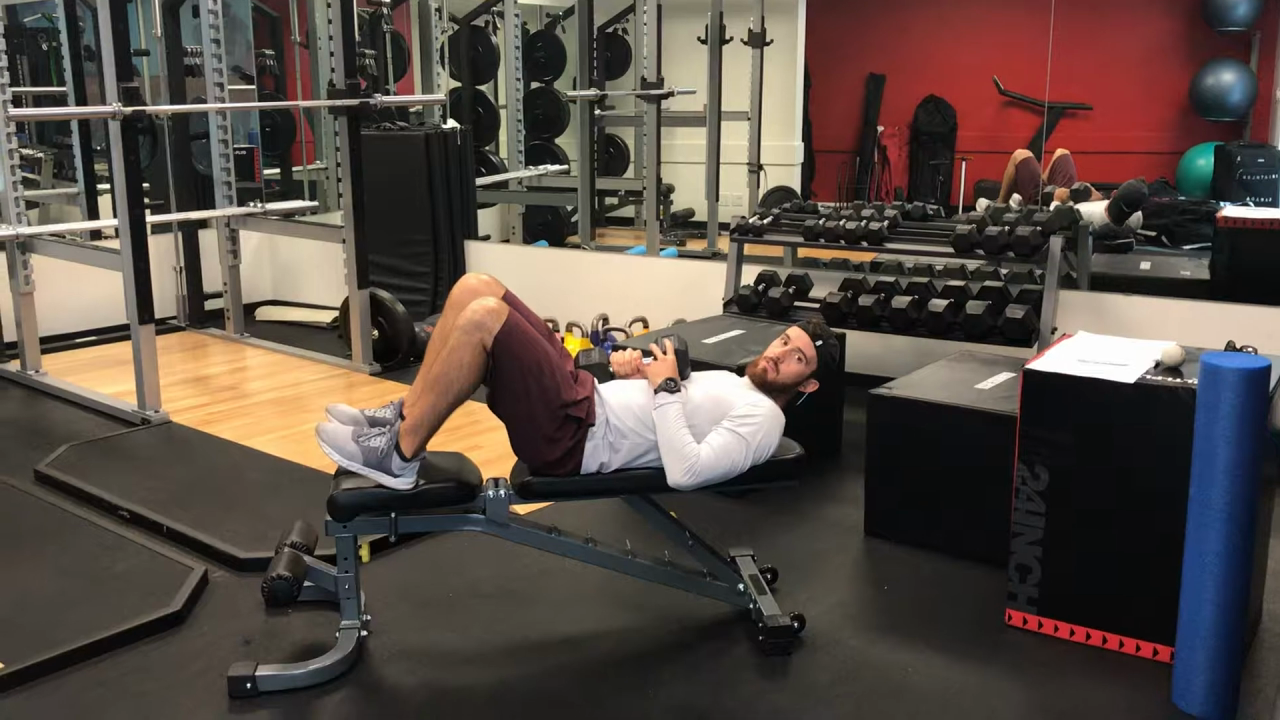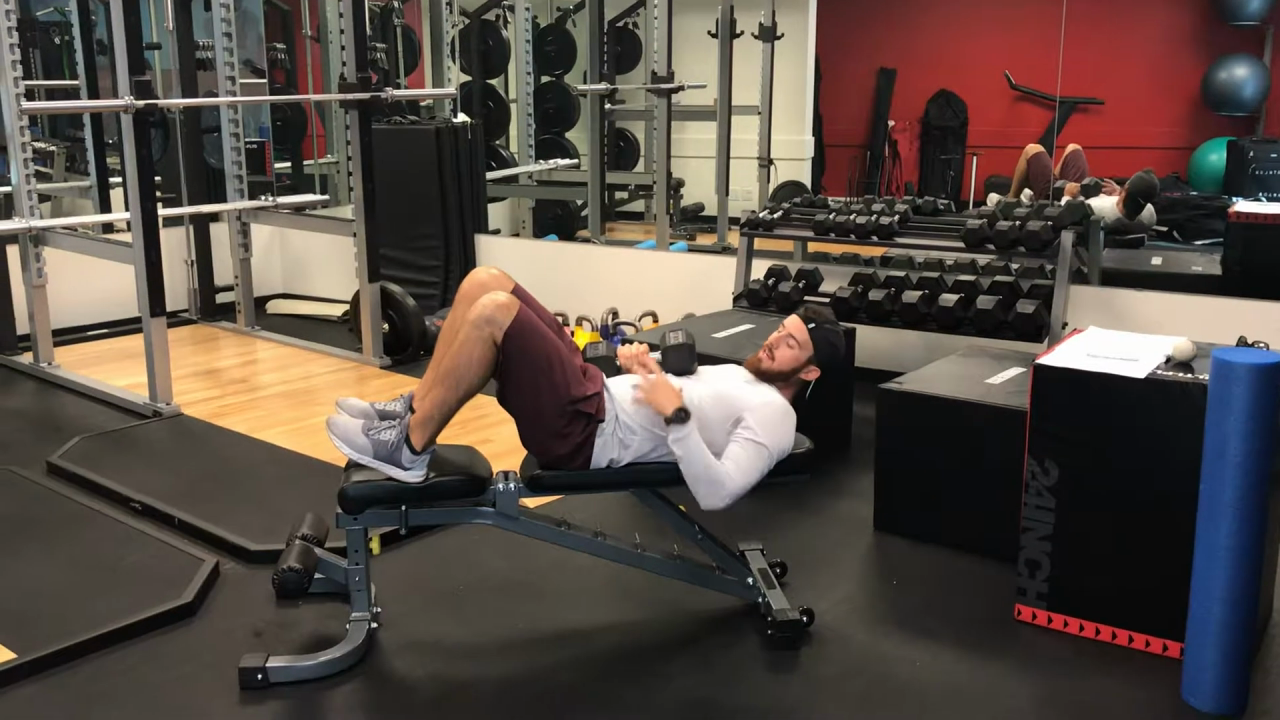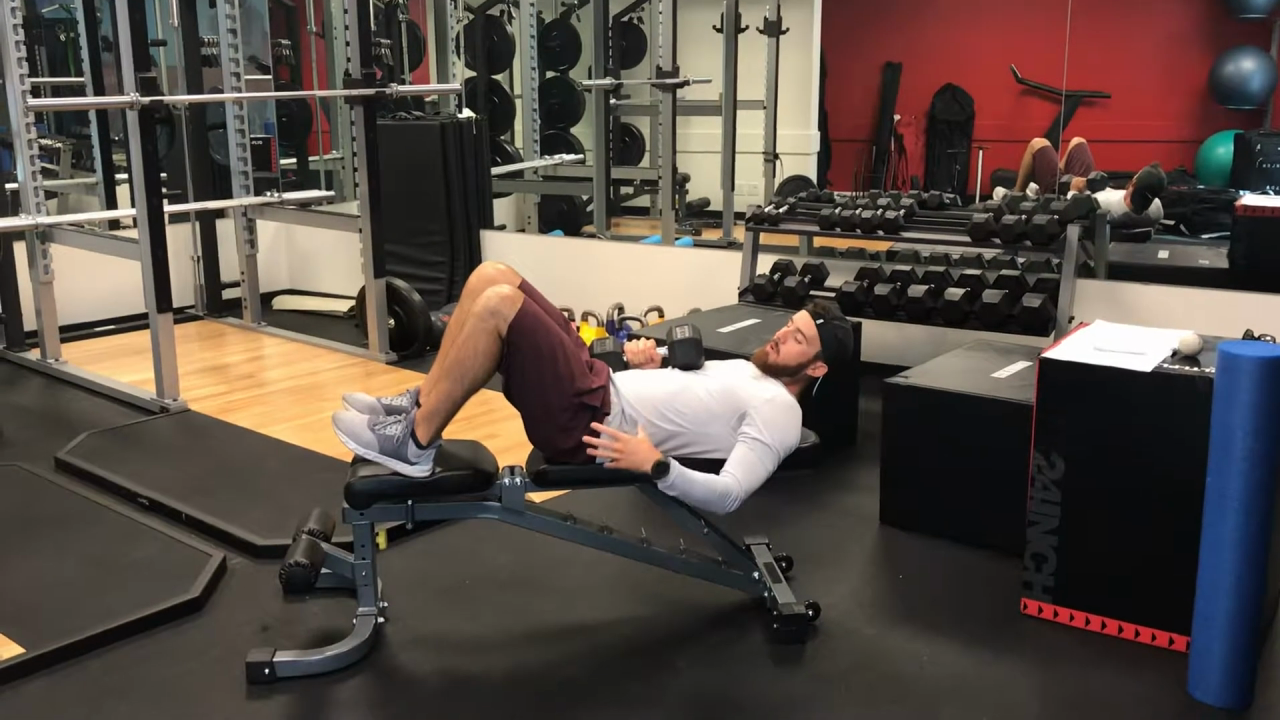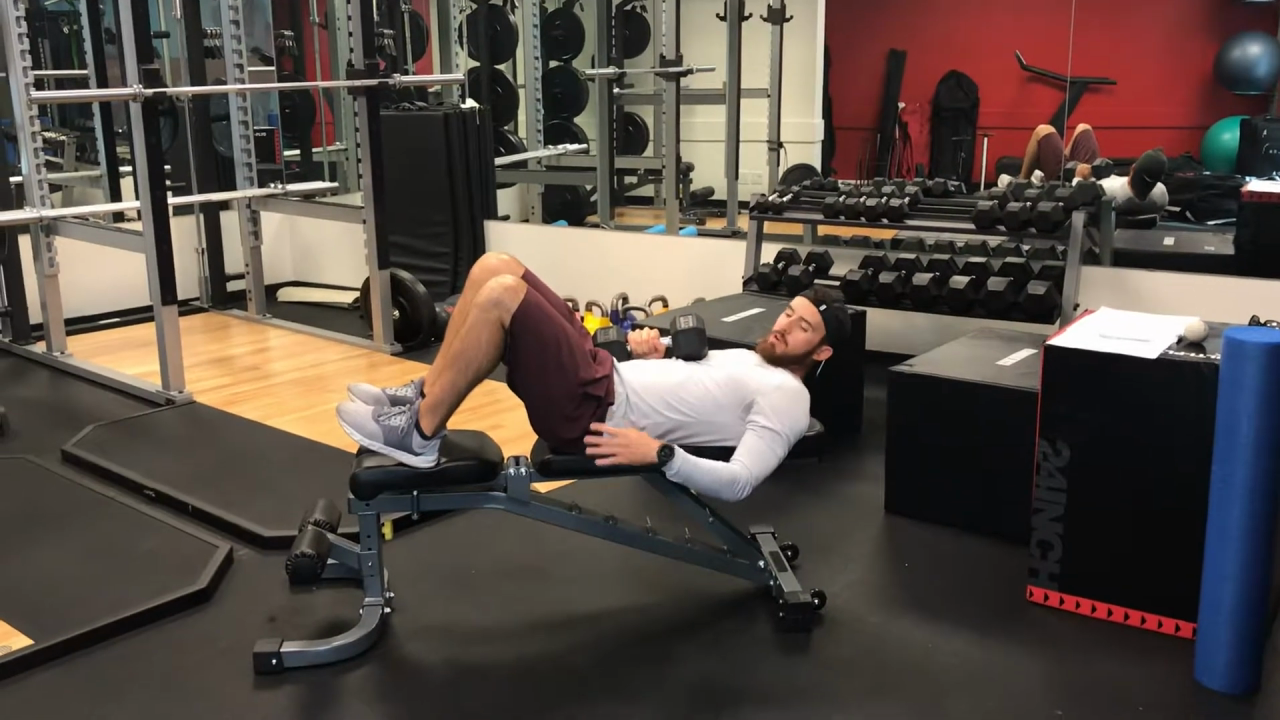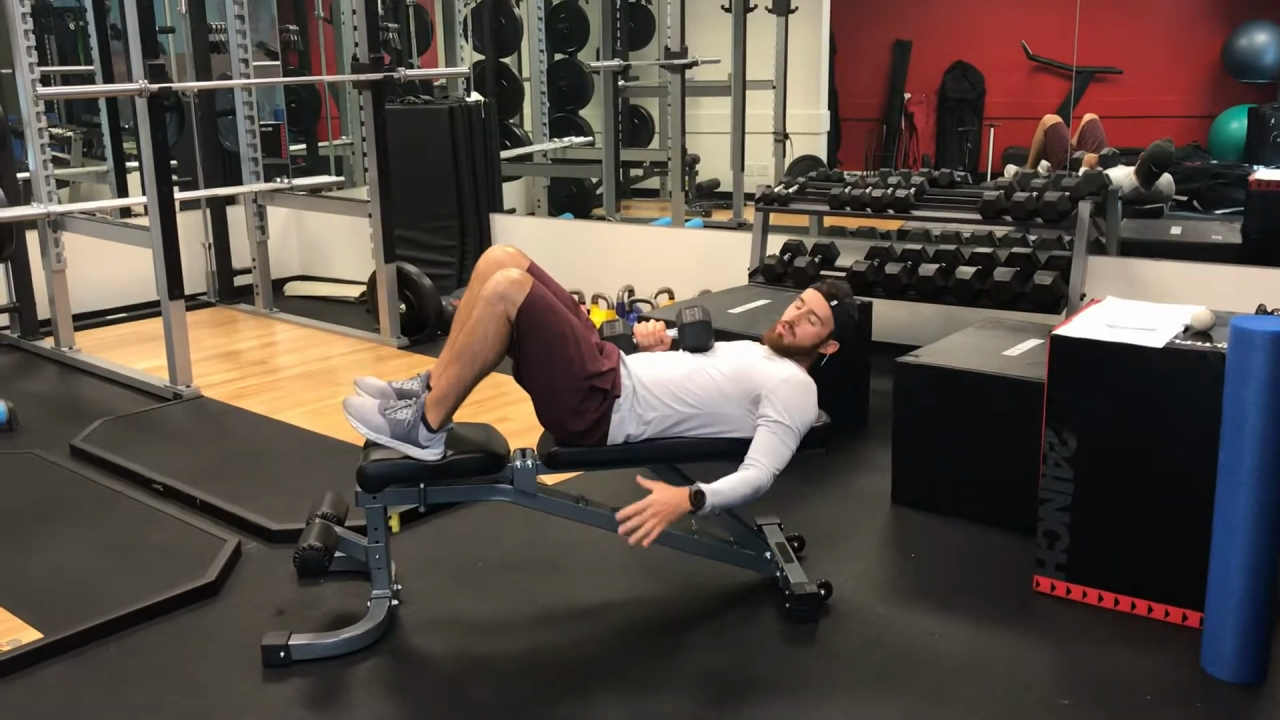
dt=0.5s
person 1, frame 1
left shoulder: (762, 418)
right shoulder: (731, 384)
left elbow: (685, 472)
left wrist: (666, 388)
right wrist: (637, 367)
left hip: (575, 439)
right hip: (584, 398)
left knee: (483, 317)
right knee: (475, 287)
left ankle: (399, 453)
right ankle: (405, 415)
person 1, frame 2
left shoulder: (771, 415)
right shoulder: (739, 377)
left elbow: (717, 492)
left wrist: (677, 414)
right wrist: (645, 364)
left hip: (585, 433)
right hip: (594, 397)
left knee: (494, 312)
right knee: (486, 282)
left ankle: (408, 447)
right ankle: (413, 409)
person 1, frame 3
left shoulder: (776, 411)
right shoulder: (746, 373)
left elbow: (727, 495)
left wrist: (657, 465)
right wrist: (650, 361)
left hip: (589, 423)
right hip: (600, 388)
left knee: (498, 304)
right knee: (492, 276)
left ankle: (415, 441)
right ankle: (419, 404)
person 1, frame 4
left shoulder: (785, 399)
right shoulder: (748, 361)
left elbow: (738, 481)
left wrist: (657, 452)
right wrist: (651, 354)
left hip: (595, 414)
right hip: (607, 380)
left knee: (502, 296)
right knee: (496, 267)
left ankle: (418, 432)
right ankle: (424, 395)
person 1, frame 5
left shoulder: (792, 390)
right shoulder: (754, 354)
left elbow: (757, 474)
left wrist: (688, 499)
right wrist: (656, 347)
left hip: (602, 409)
right hip: (612, 371)
left knee: (506, 288)
right knee: (502, 260)
left ankle: (425, 425)
right ankle: (429, 391)
